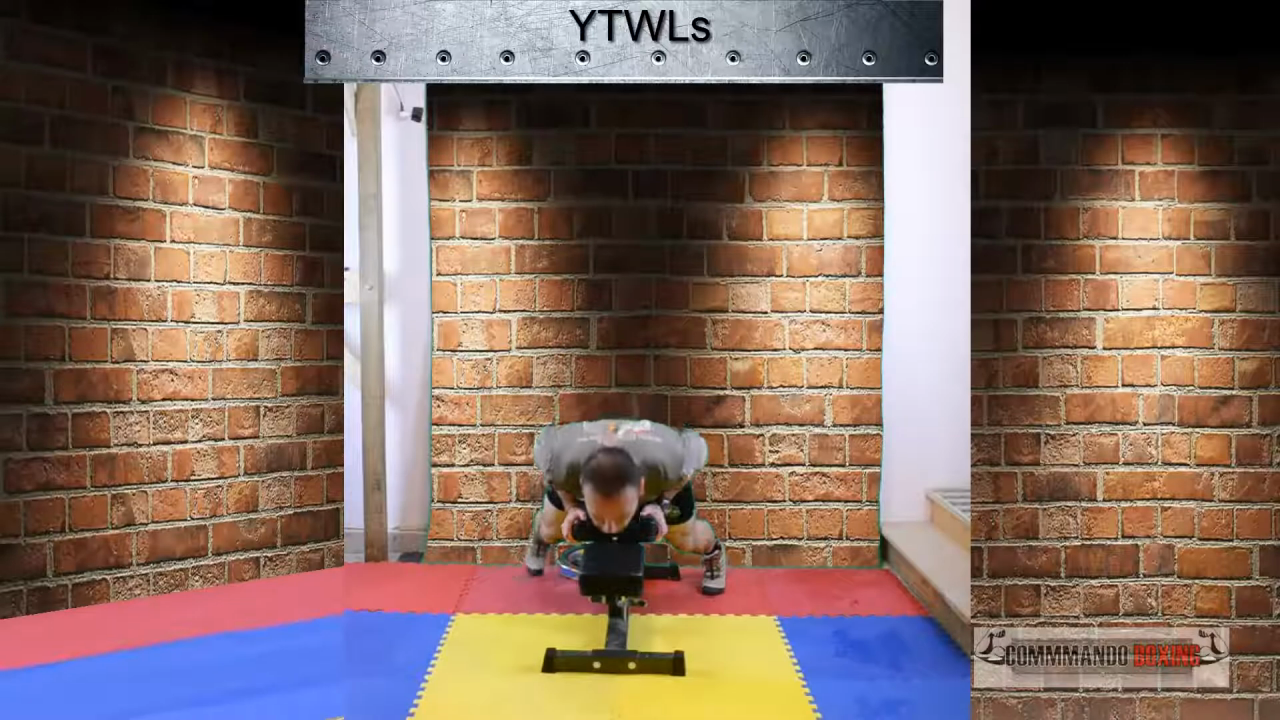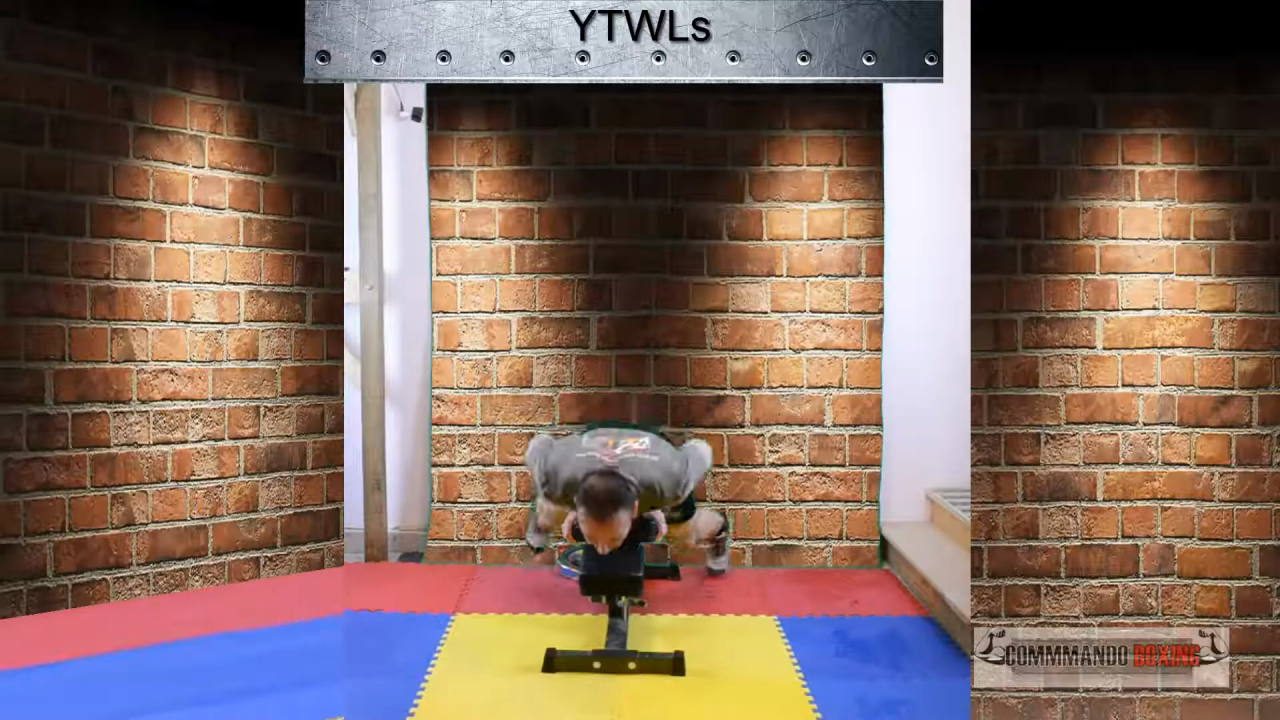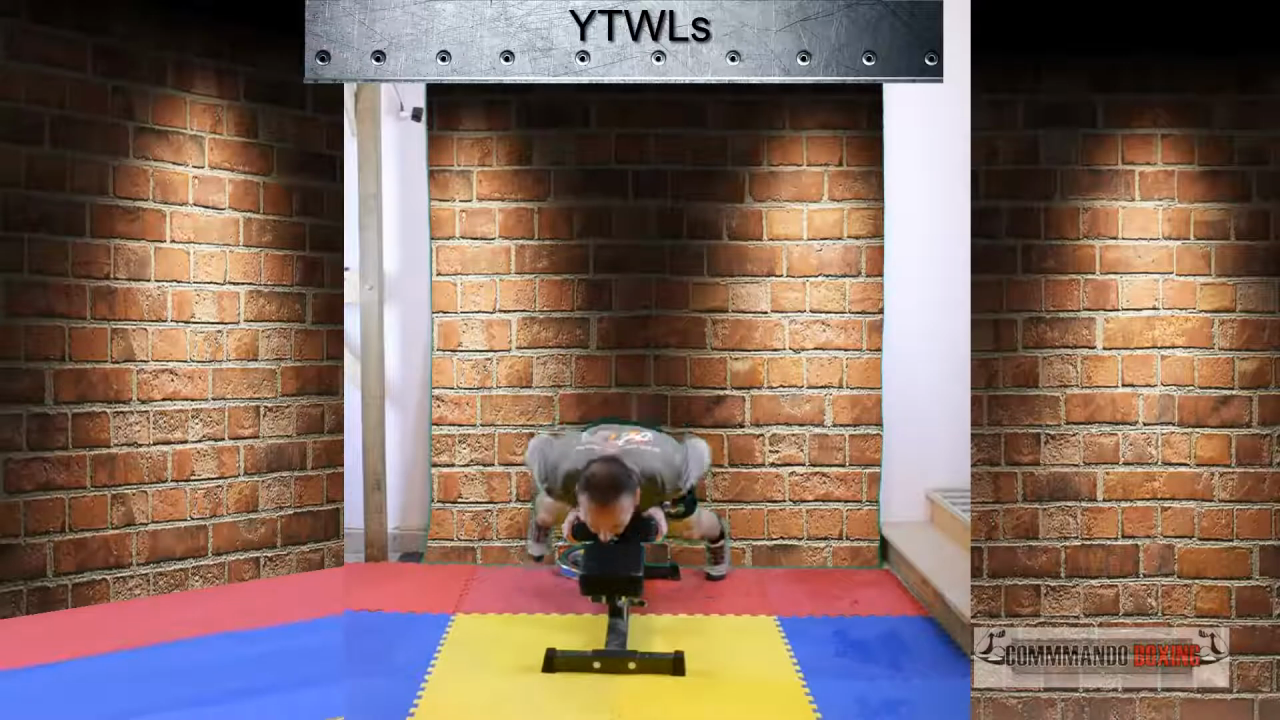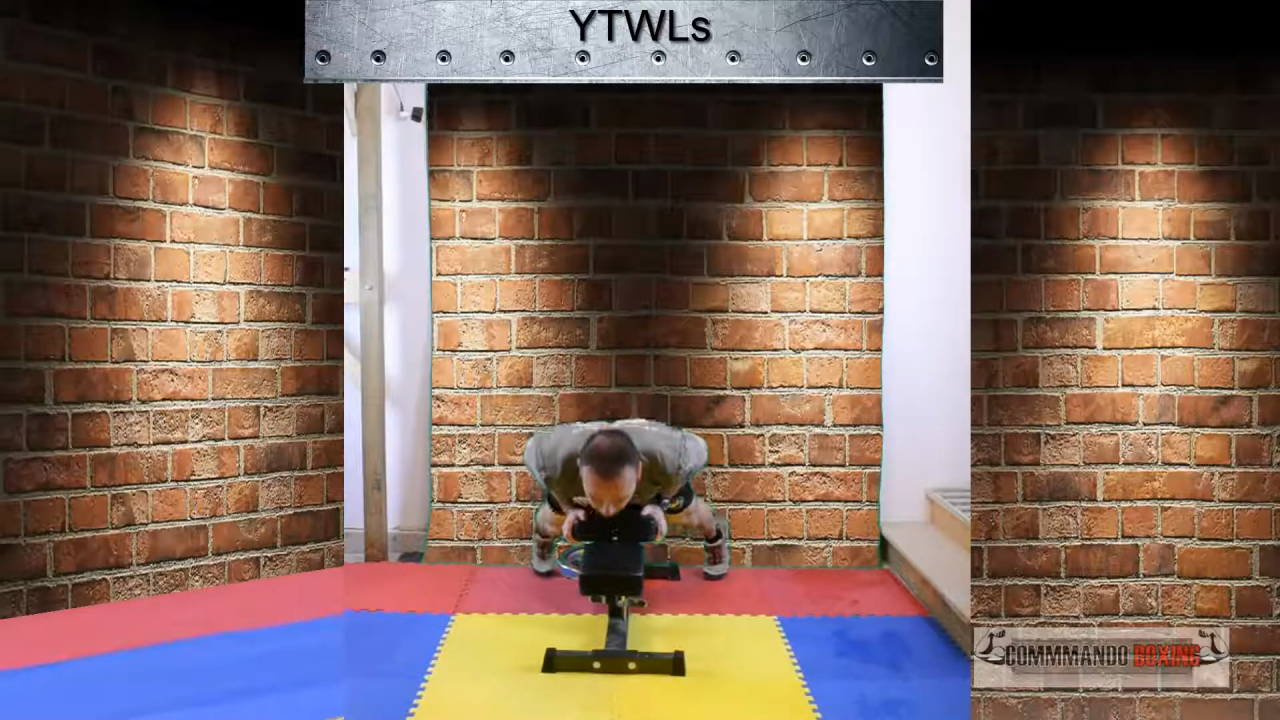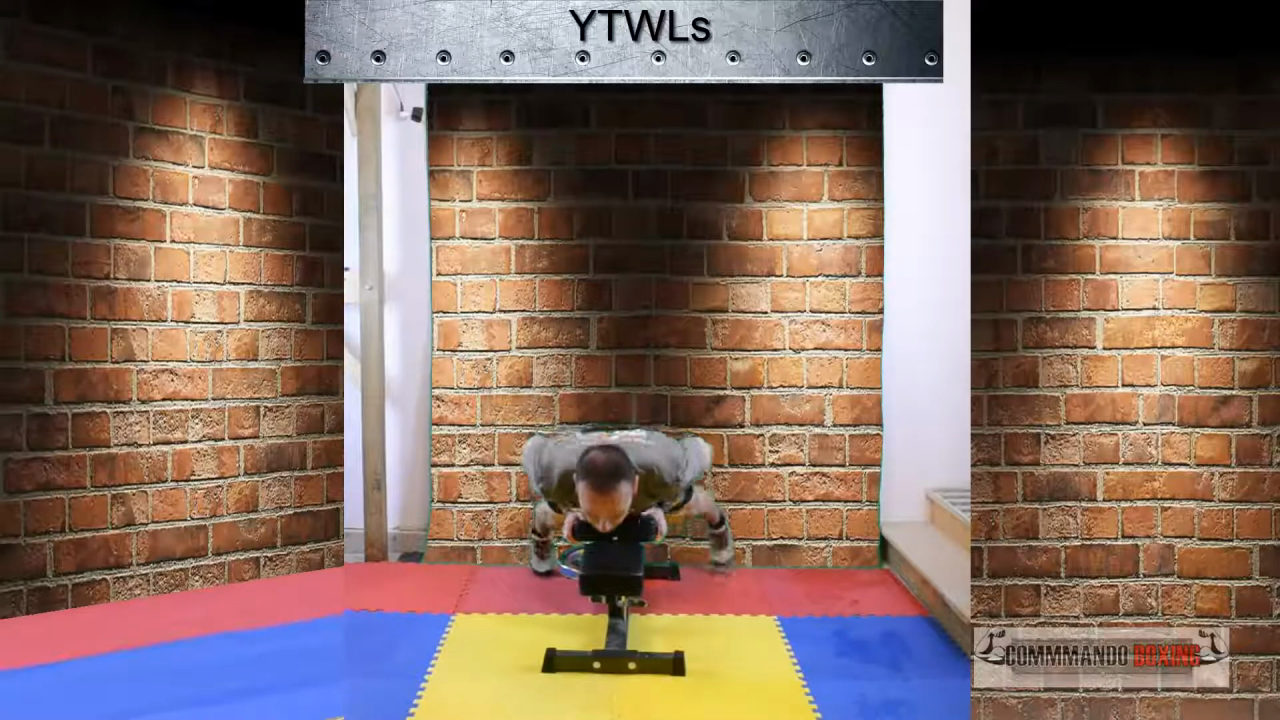
dt=0.2s
person 1, frame 1
left shoulder: (668, 463)
right shoulder: (562, 462)
left elbow: (698, 446)
right elbow: (542, 443)
left wrist: (661, 503)
right wrist: (571, 505)
left hip: (655, 463)
left knee: (686, 539)
right knee: (550, 529)
left ankle: (712, 551)
right ankle: (541, 538)
person 1, frame 2
left shoulder: (667, 479)
right shoulder: (557, 477)
left elbow: (702, 450)
right elbow: (537, 445)
left wrist: (663, 507)
right wrist: (569, 508)
left knee: (687, 537)
right knee: (549, 517)
left ankle: (718, 527)
right ankle: (542, 519)
person 1, frame 3
left shoulder: (668, 472)
right shoulder: (558, 471)
left elbow: (701, 450)
right elbow: (536, 446)
left wrist: (662, 504)
right wrist: (570, 506)
left knee: (690, 529)
right knee: (549, 514)
left ankle: (717, 536)
right ankle: (541, 523)
person 1, frame 4
left shoulder: (668, 456)
right shoulder: (555, 460)
left elbow: (698, 447)
right elbow: (532, 447)
left wrist: (661, 503)
right wrist: (568, 507)
left knee: (688, 515)
right knee: (554, 524)
left ankle: (714, 535)
right ankle: (544, 536)
person 1, frame 5
left shoulder: (665, 467)
right shoulder: (551, 472)
left elbow: (702, 450)
right elbow: (533, 446)
left wrist: (662, 505)
right wrist: (567, 508)
left knee: (689, 503)
right knee: (552, 514)
left ankle: (717, 522)
right ankle: (541, 534)
